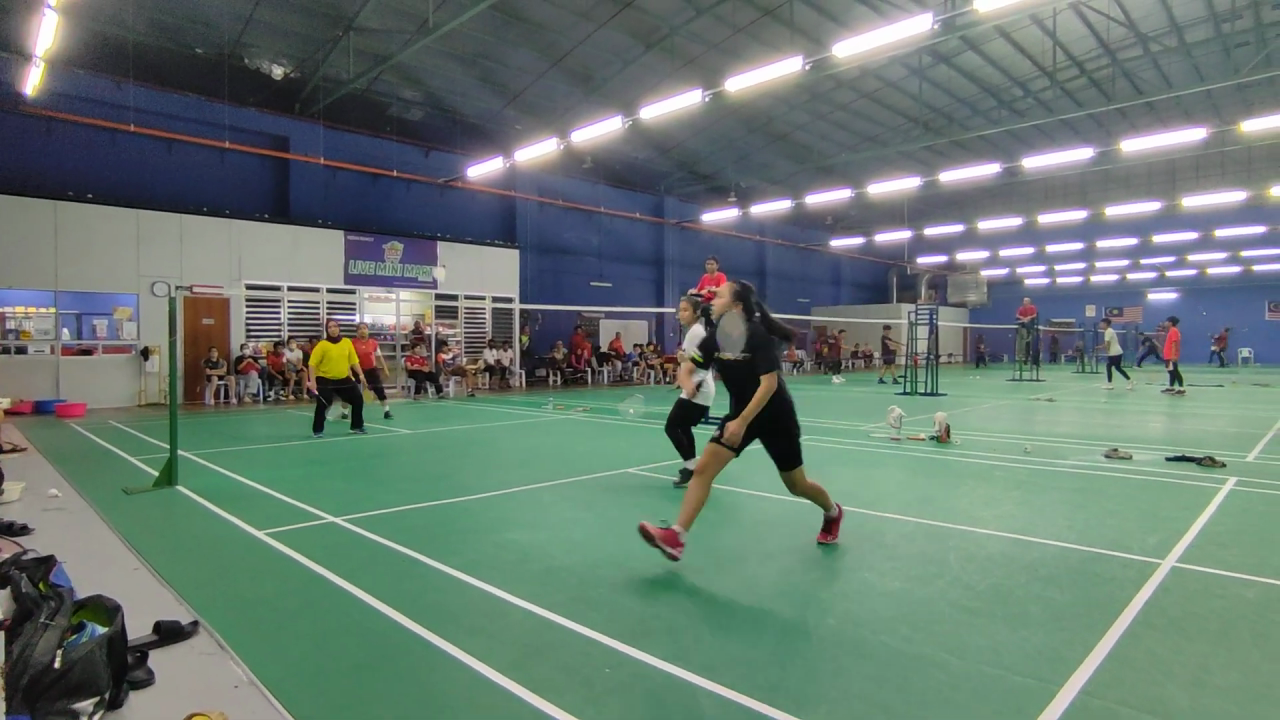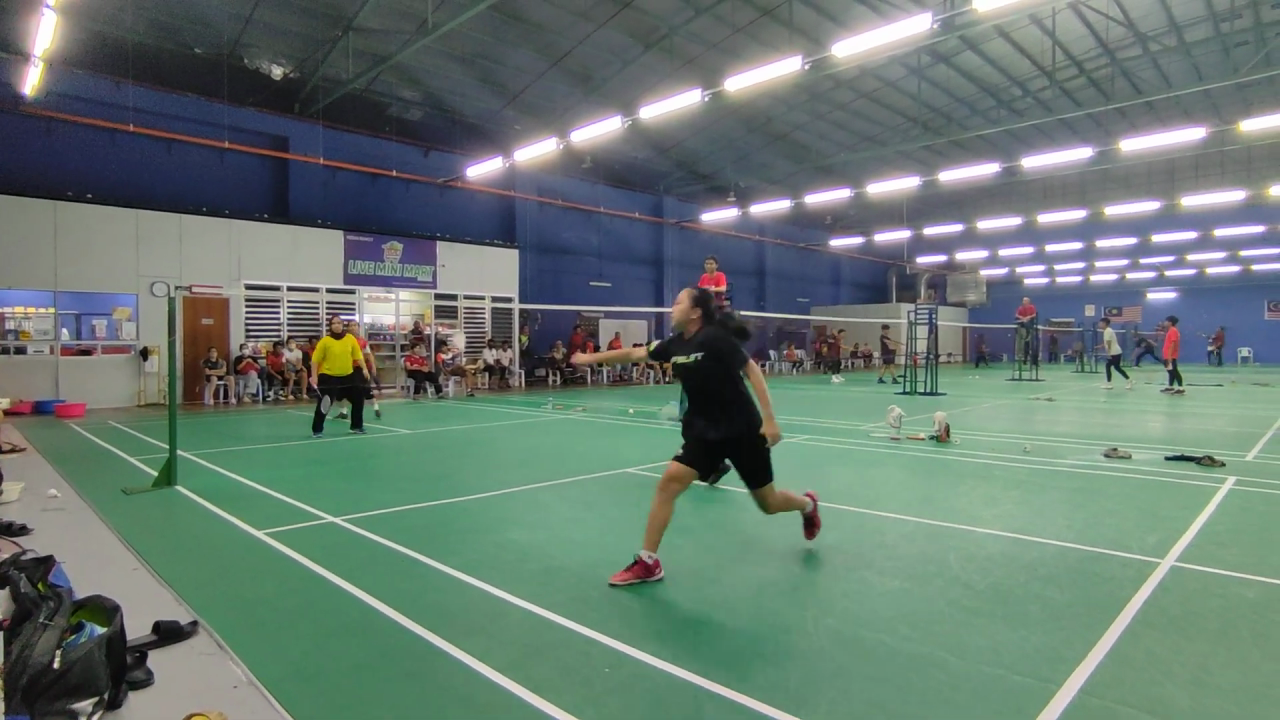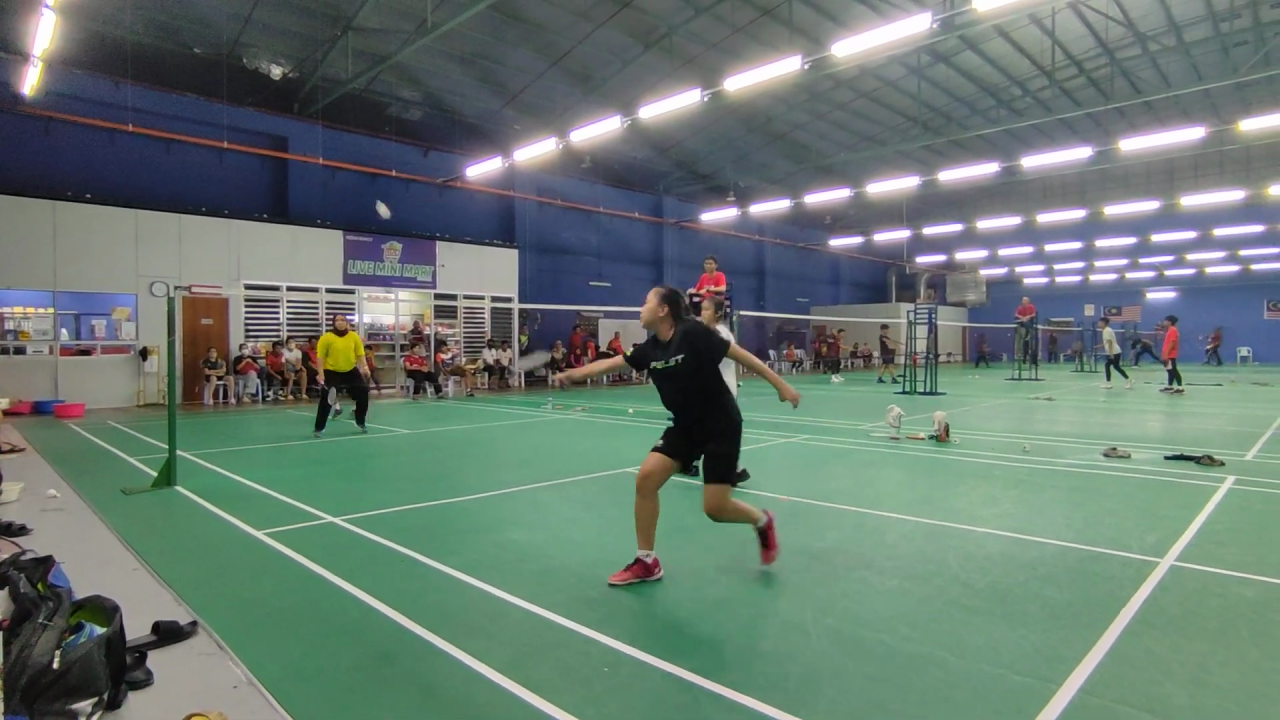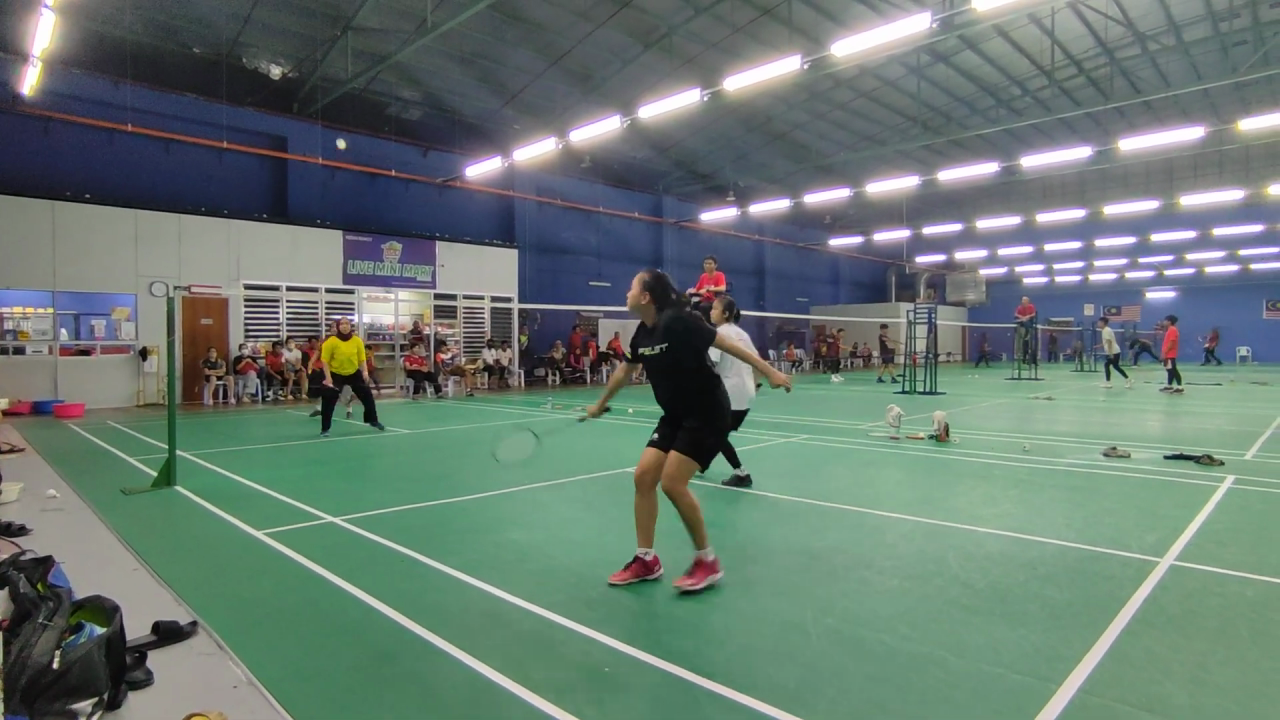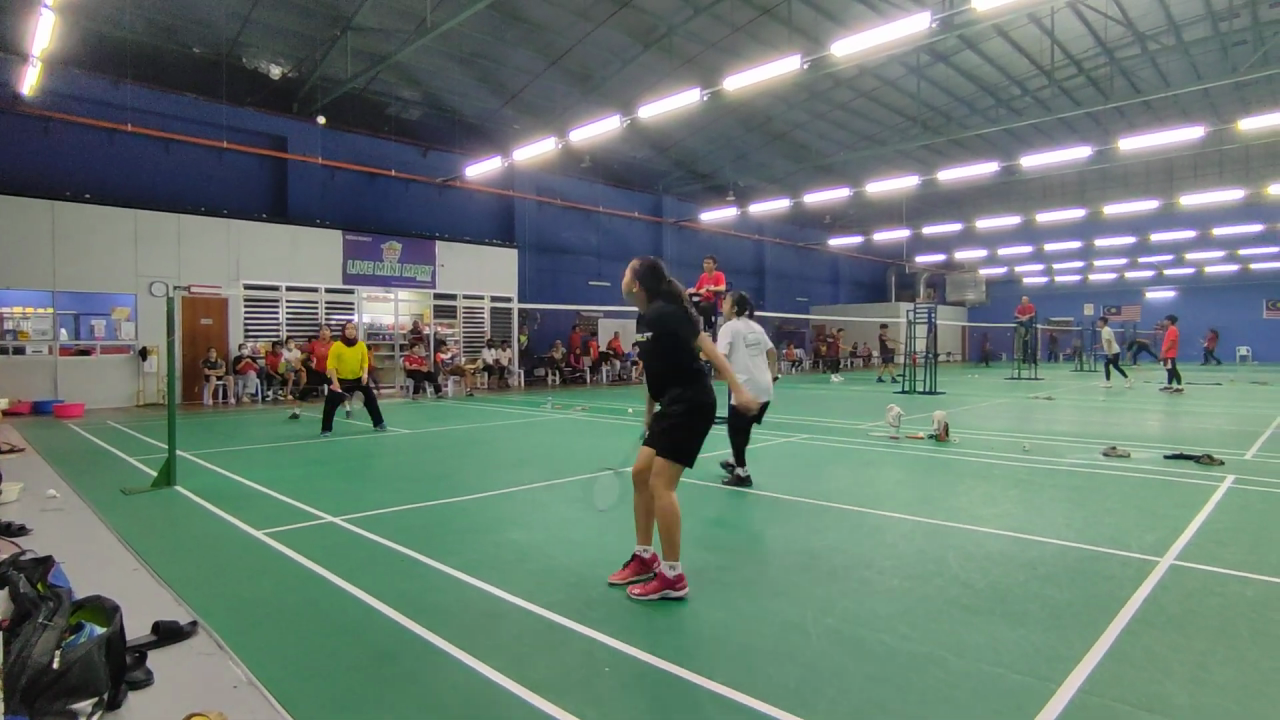
dt=0.1s
person 1, frame 1
left shoulder: (758, 335)
right shoulder: (716, 339)
left elbow: (769, 384)
left wrist: (741, 422)
left hip: (774, 415)
right hip: (741, 415)
left knee: (795, 484)
right knee: (704, 467)
left ankle: (832, 514)
right ankle: (675, 536)
person 1, frame 2
left shoulder: (718, 336)
right shoulder: (676, 343)
left elbow: (753, 372)
right elbow: (637, 354)
left wrist: (769, 419)
right wrist: (591, 358)
left hip: (743, 431)
right hip: (705, 431)
left knee: (768, 503)
right knee: (668, 483)
left ankle: (807, 504)
right ankle: (647, 562)
person 1, frame 3
left shoulder: (693, 334)
right shoulder: (649, 349)
left elbow: (741, 356)
right elbow: (612, 364)
left wrist: (781, 384)
right wrist: (570, 375)
left hip: (719, 426)
right hip: (685, 427)
left knee: (716, 508)
right knee: (646, 479)
left ankle: (762, 521)
right ankle: (646, 562)
person 1, frame 4
left shoulder: (679, 321)
right shoulder: (643, 333)
left elbow: (727, 345)
right elbow: (625, 371)
left wrist: (768, 371)
right wrist: (601, 402)
left hip: (708, 415)
right hip: (676, 416)
left knee: (671, 482)
right knee: (643, 476)
left ankle: (706, 560)
right ankle: (646, 560)
person 1, frame 5
left shoulder: (666, 312)
right shoulder: (645, 318)
left elbow: (706, 347)
left wrist: (738, 389)
right wrist: (649, 409)
left hip: (688, 406)
right hip: (670, 408)
left knee: (661, 484)
right knee: (641, 474)
left ankle: (673, 576)
right ankle: (644, 558)
person 2, frame 1
left shoulder: (696, 332)
right shoulder: (694, 331)
left wrist: (685, 358)
right wrist: (682, 377)
left hip: (695, 391)
right hip: (701, 391)
left knee: (671, 427)
right knee: (684, 428)
left ankle: (691, 467)
right ankle: (692, 466)
person 2, frame 2
left shoulder: (706, 332)
right shoulder: (708, 331)
left hip: (711, 390)
left knee: (690, 430)
right knee: (697, 429)
left ankle: (719, 464)
right ankle: (694, 465)
person 2, frame 3
left shoulder: (714, 334)
right shoulder: (725, 333)
right elbow: (734, 360)
right wrist: (733, 381)
right hip: (726, 390)
left ankle: (738, 470)
person 2, frame 4
left shoulder: (719, 334)
right shoulder: (741, 333)
left elbow: (711, 363)
right wrist: (754, 381)
left hip: (733, 394)
right hip: (746, 392)
left ankle: (741, 474)
person 2, frame 5
left shoulder: (728, 328)
right shoulder: (756, 327)
left elbow: (722, 356)
right elbow: (772, 352)
right wrist: (773, 373)
left hip: (747, 388)
right hip: (765, 388)
left knee: (735, 429)
right knee: (744, 427)
left ankle: (742, 474)
right ankle: (736, 463)
